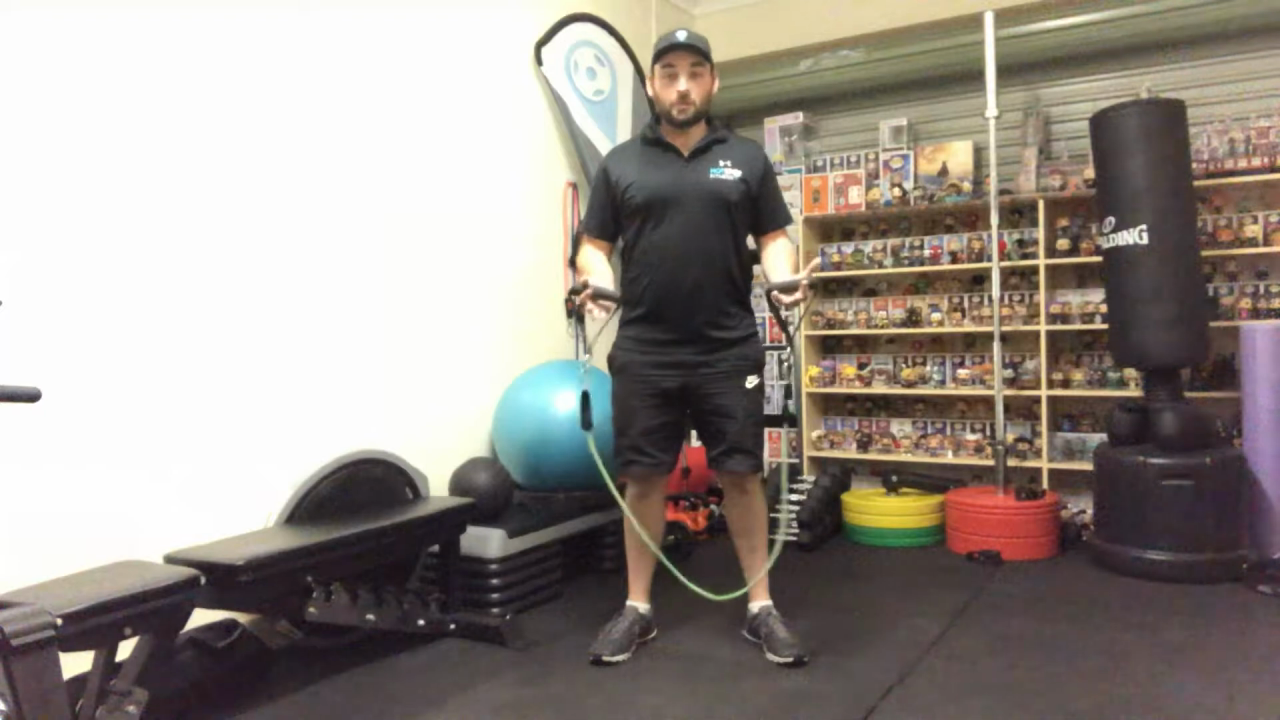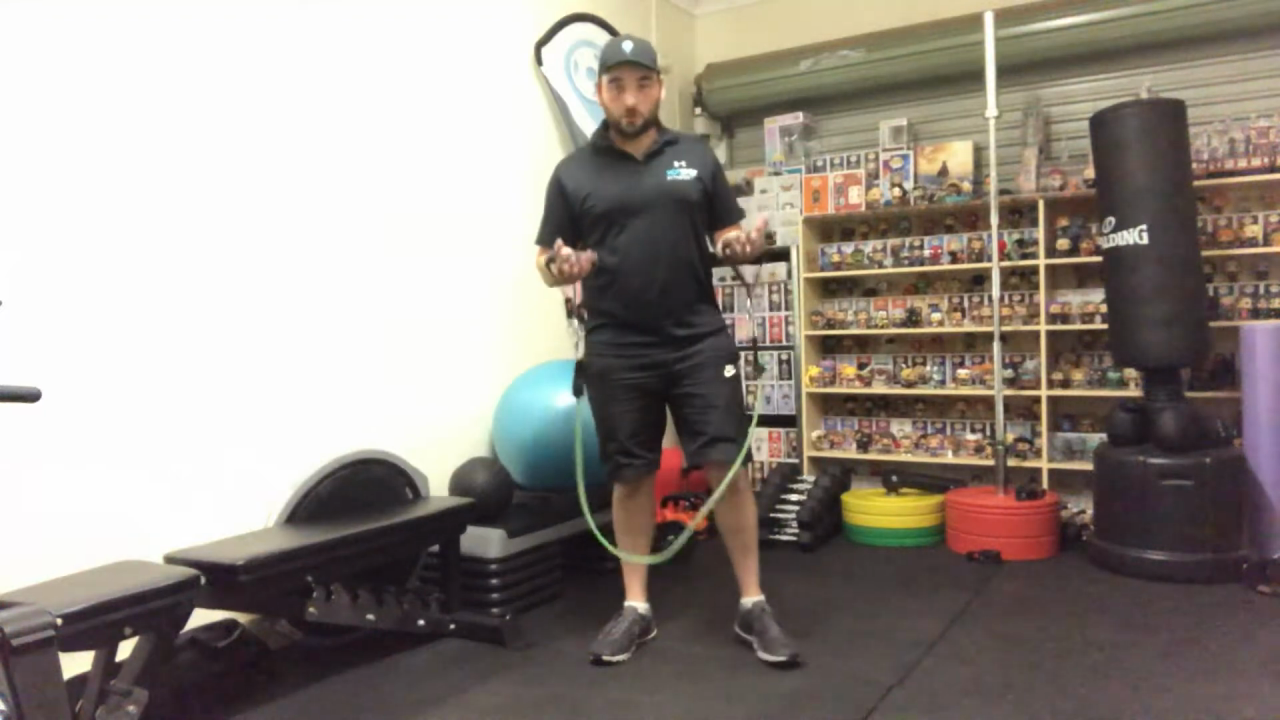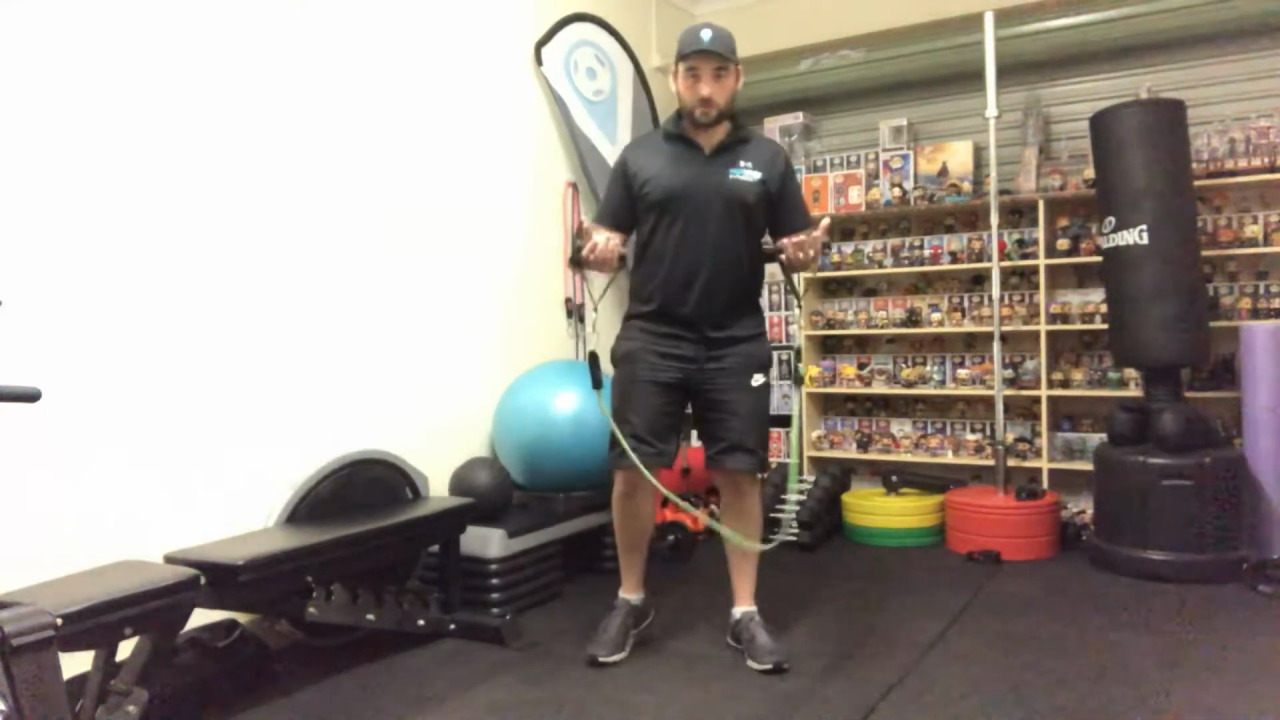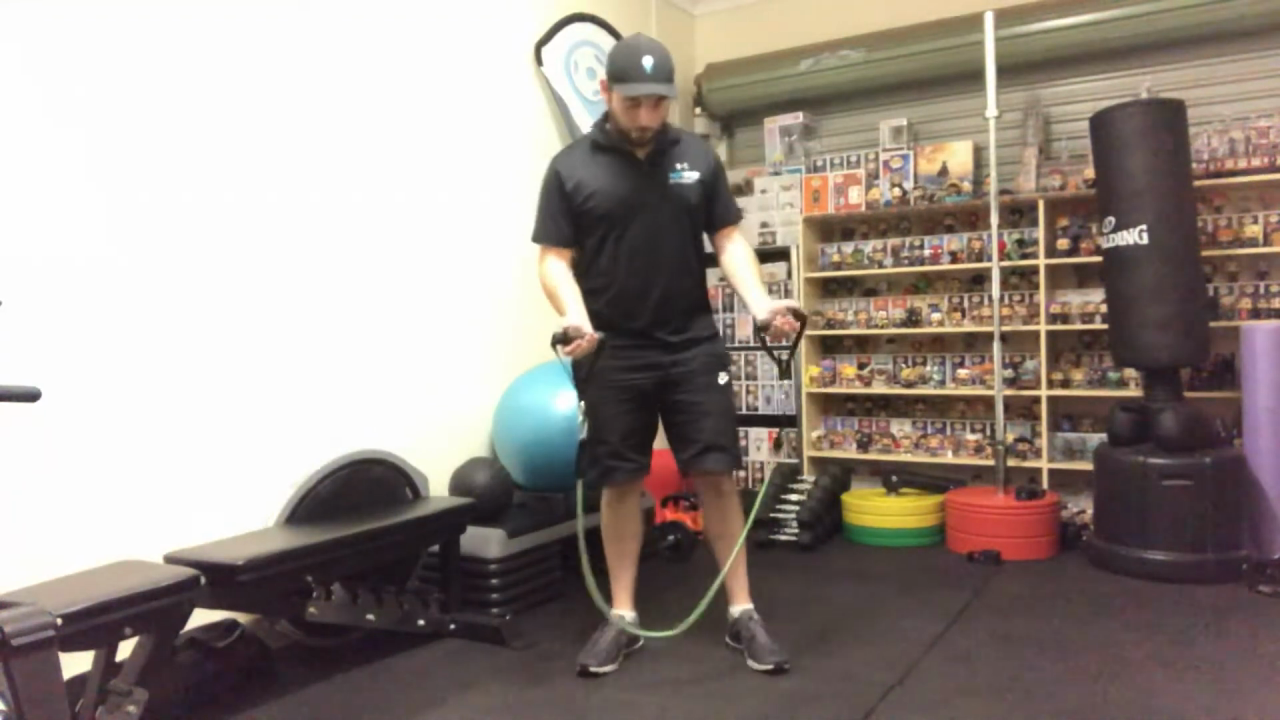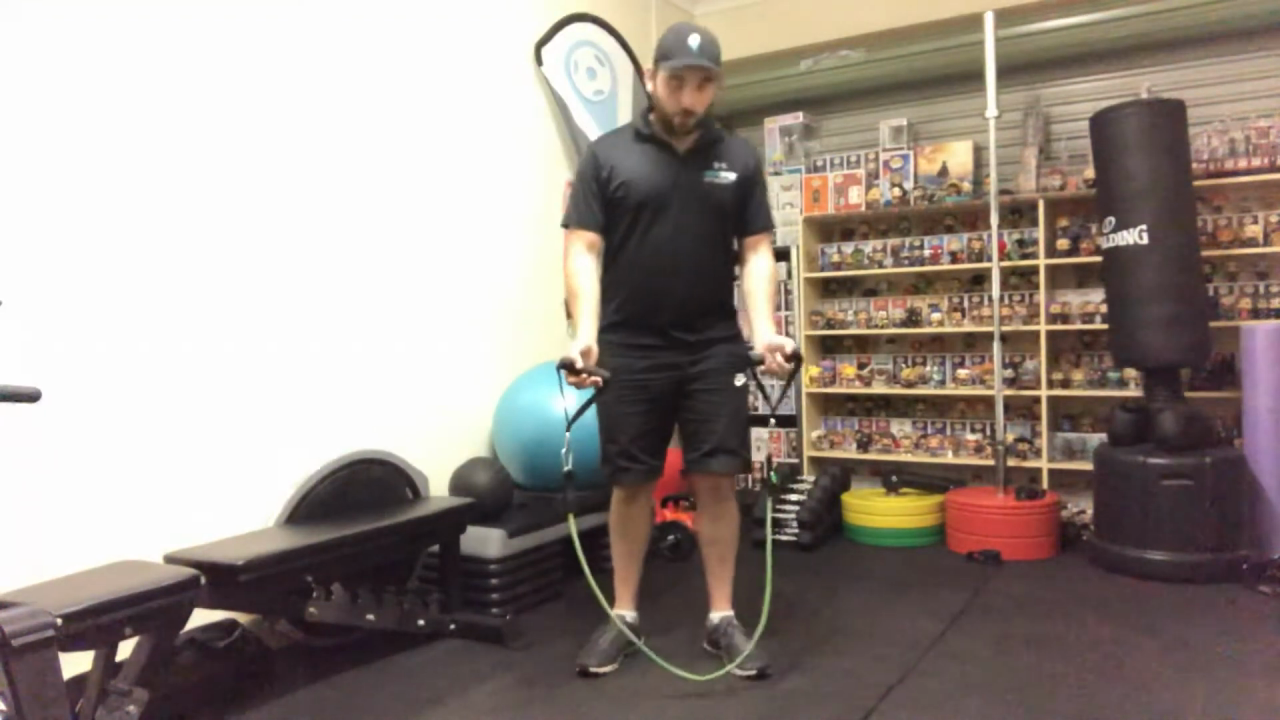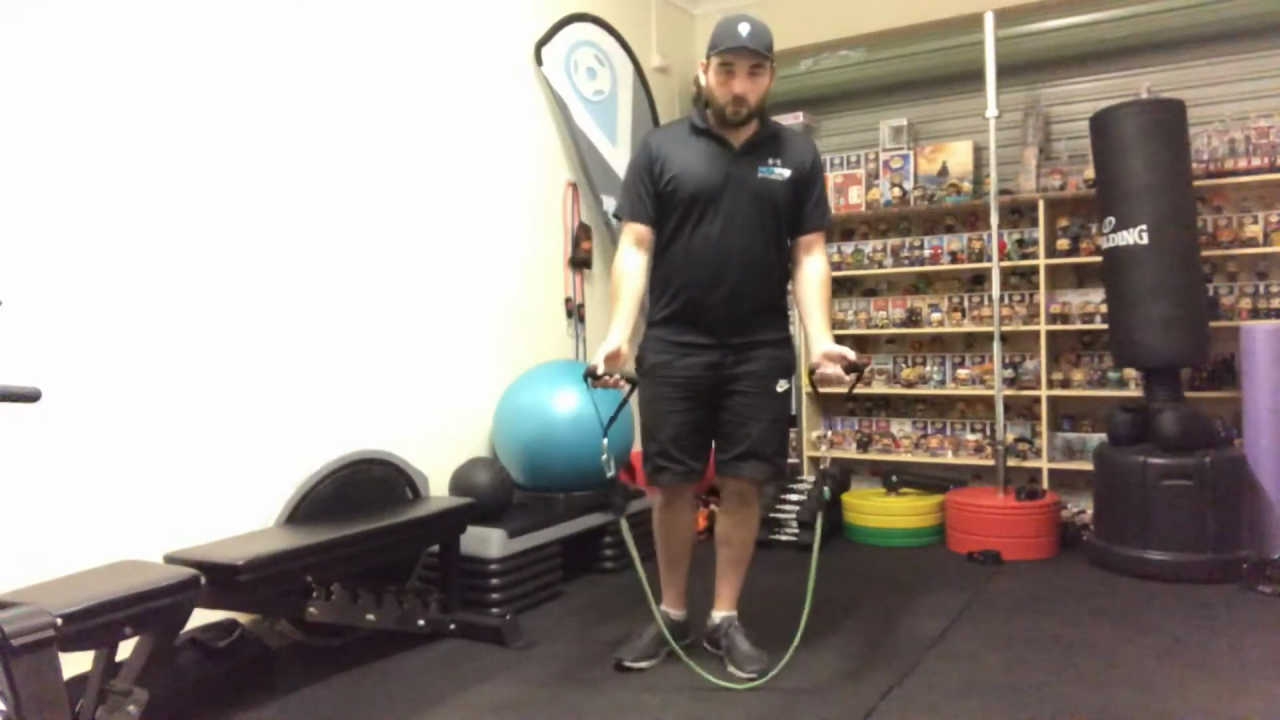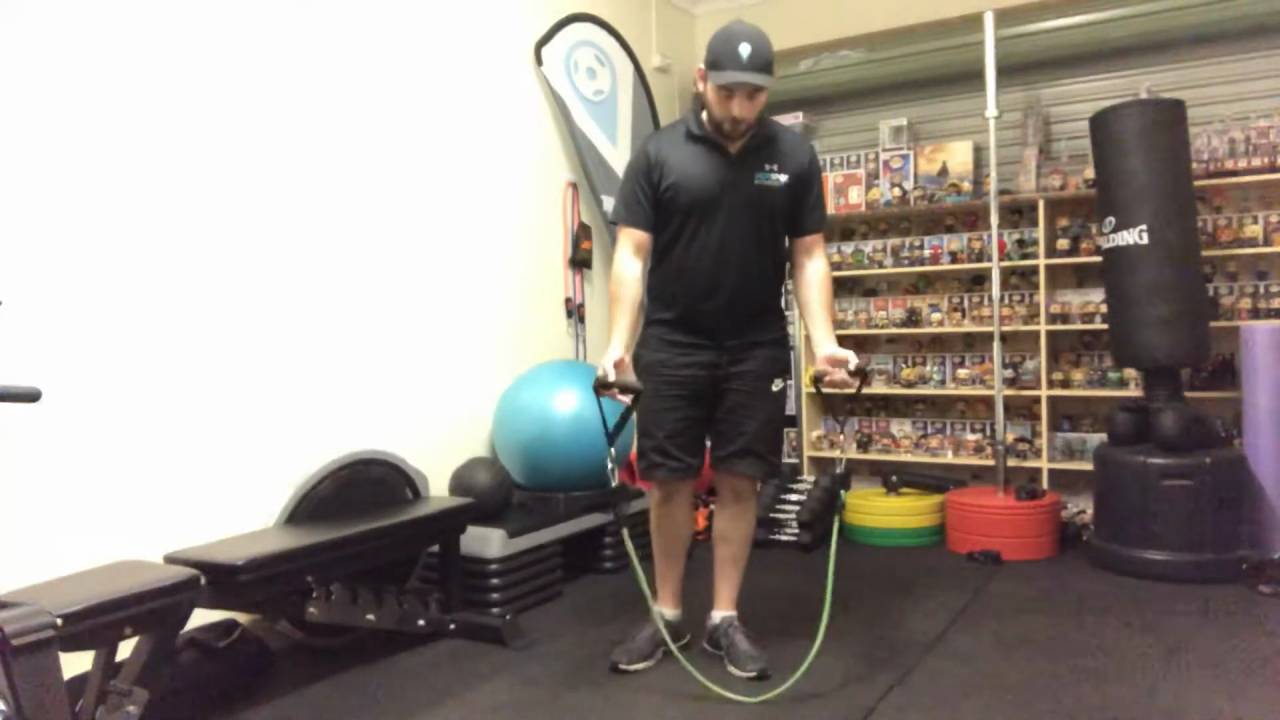
dt=0.7s
person 1, frame 1
left shoulder: (746, 159)
right shoulder: (621, 163)
left elbow: (773, 236)
right elbow: (594, 244)
left wrist: (784, 278)
right wrist: (595, 281)
left hip: (728, 349)
right hip: (644, 350)
left knee: (742, 473)
right knee: (643, 476)
left ankle: (760, 608)
right ankle: (638, 608)
person 1, frame 2
left shoulder: (696, 156)
right shoulder: (574, 173)
left elbow: (727, 232)
right elbow: (548, 263)
left wrist: (743, 245)
right wrist: (562, 267)
left hip: (700, 340)
right hip: (618, 351)
left knee: (727, 466)
right knee: (631, 476)
left ankle: (753, 605)
right ankle: (636, 608)
person 1, frame 3
left shoulder: (767, 158)
right shoulder: (640, 156)
left elbow: (793, 240)
right elbow: (606, 235)
left wrist: (804, 252)
right wrist: (601, 252)
left hip: (736, 343)
right hip: (651, 337)
left knee: (740, 474)
right knee: (633, 469)
left ankle: (744, 614)
right ankle: (630, 599)
person 1, frame 4
left shoulder: (697, 156)
right shoulder: (570, 167)
left elbow: (729, 238)
right elbow: (555, 258)
left wrist: (759, 303)
right wrist: (575, 317)
left hip: (693, 345)
right hip: (613, 354)
left knee: (715, 475)
right knee: (619, 481)
left ankle: (741, 614)
right ankle: (622, 616)
person 1, frame 5
left shoulder: (739, 158)
right shoulder: (608, 155)
left elbow: (756, 251)
right elbow: (583, 250)
left wrist: (764, 330)
right wrist: (585, 333)
left hip: (714, 349)
right hip: (631, 351)
left knee: (716, 481)
right knee: (631, 483)
left ankle: (722, 619)
right ankle: (623, 617)
person 1, frame 6
left shoulder: (796, 155)
right shoulder: (661, 149)
left elbow: (809, 255)
right elbow: (635, 247)
left wrist: (820, 340)
right wrist: (619, 333)
left hip: (760, 350)
right hip: (675, 347)
left knee: (742, 484)
right knee: (671, 483)
left ankle: (725, 620)
right ankle: (671, 614)
person 1, frame 7
left shoulder: (793, 155)
right shoulder: (659, 153)
left elbow: (809, 256)
right elbow: (631, 253)
left wrist: (824, 343)
right wrist: (619, 343)
left hip: (756, 349)
right hip: (673, 346)
left knee: (739, 481)
right knee: (670, 481)
left ankle: (724, 620)
right ankle: (667, 615)
